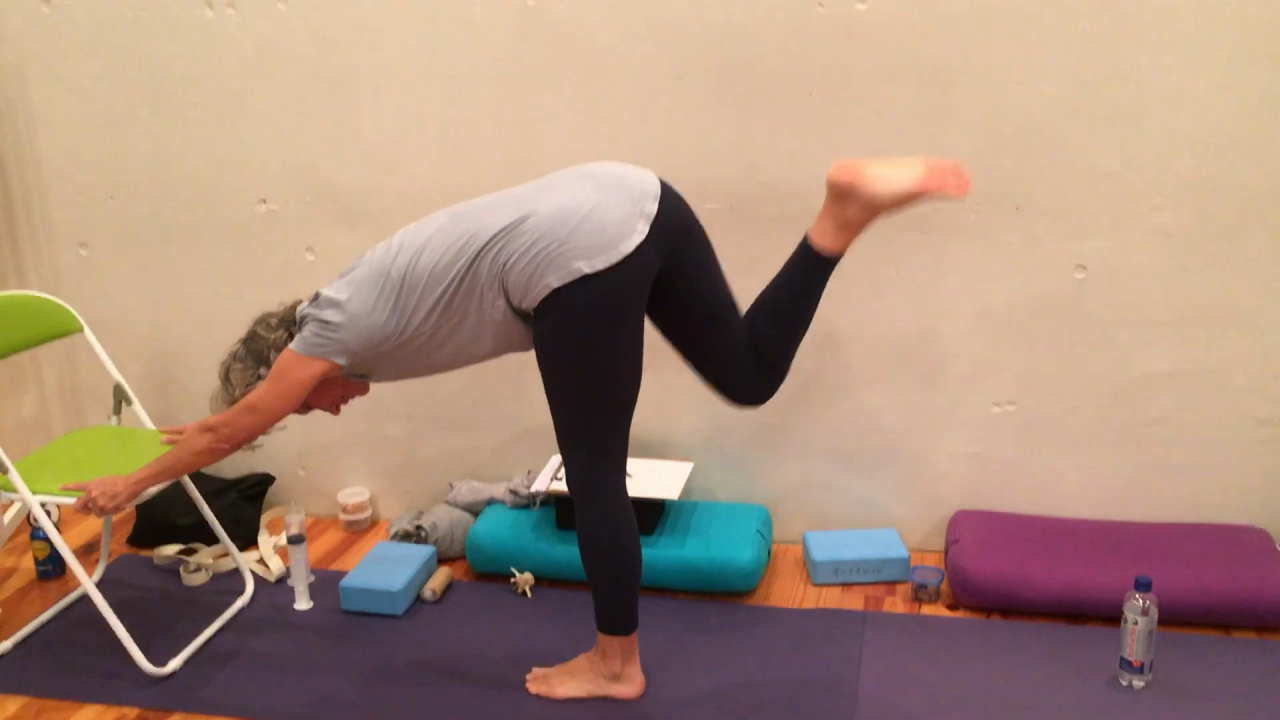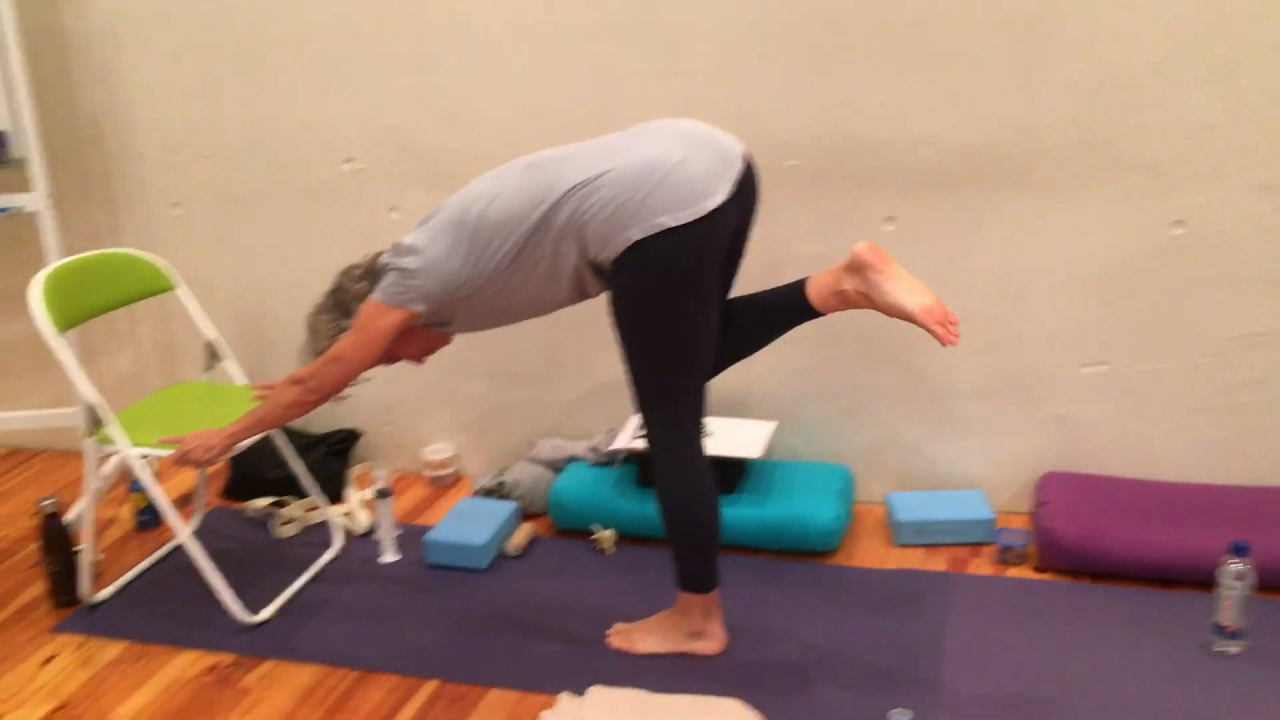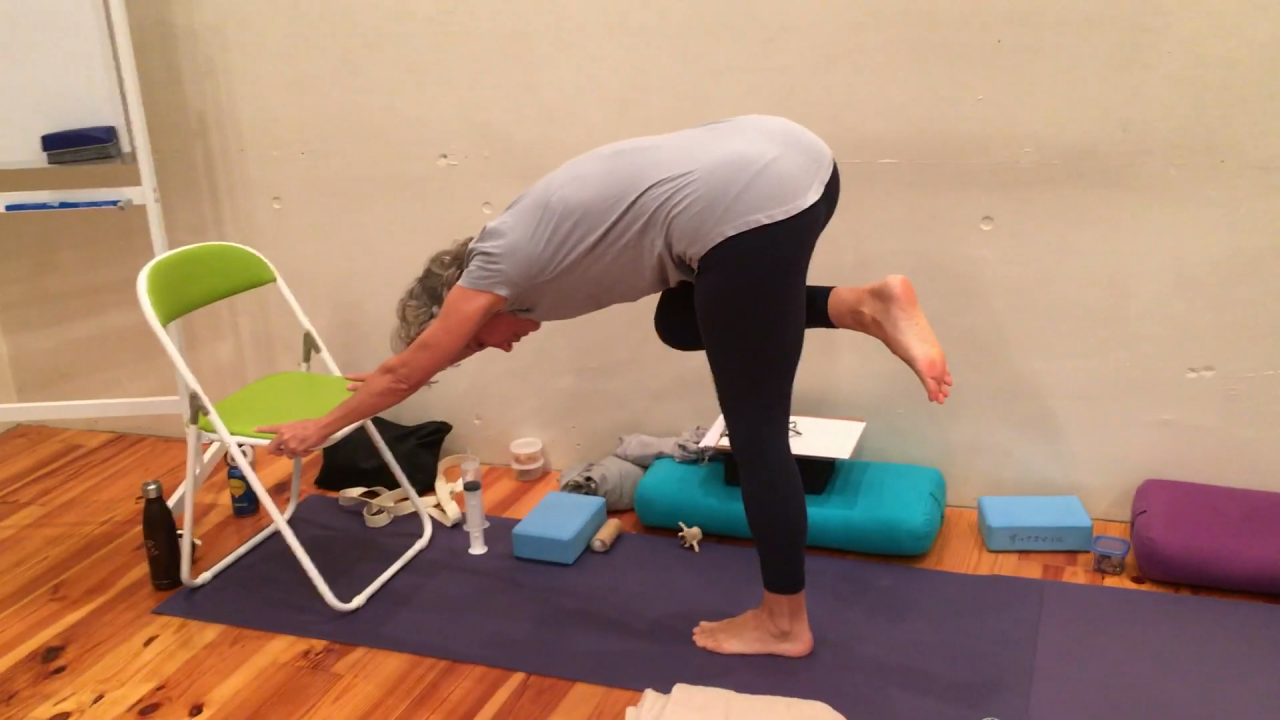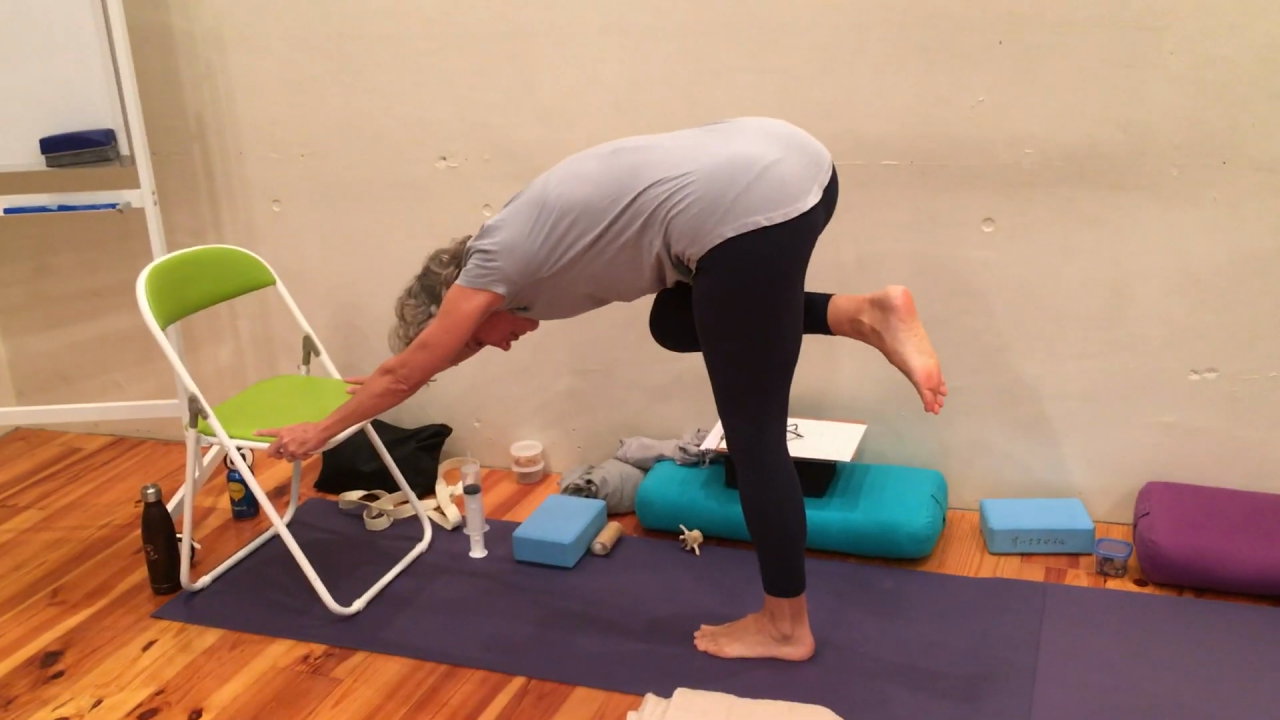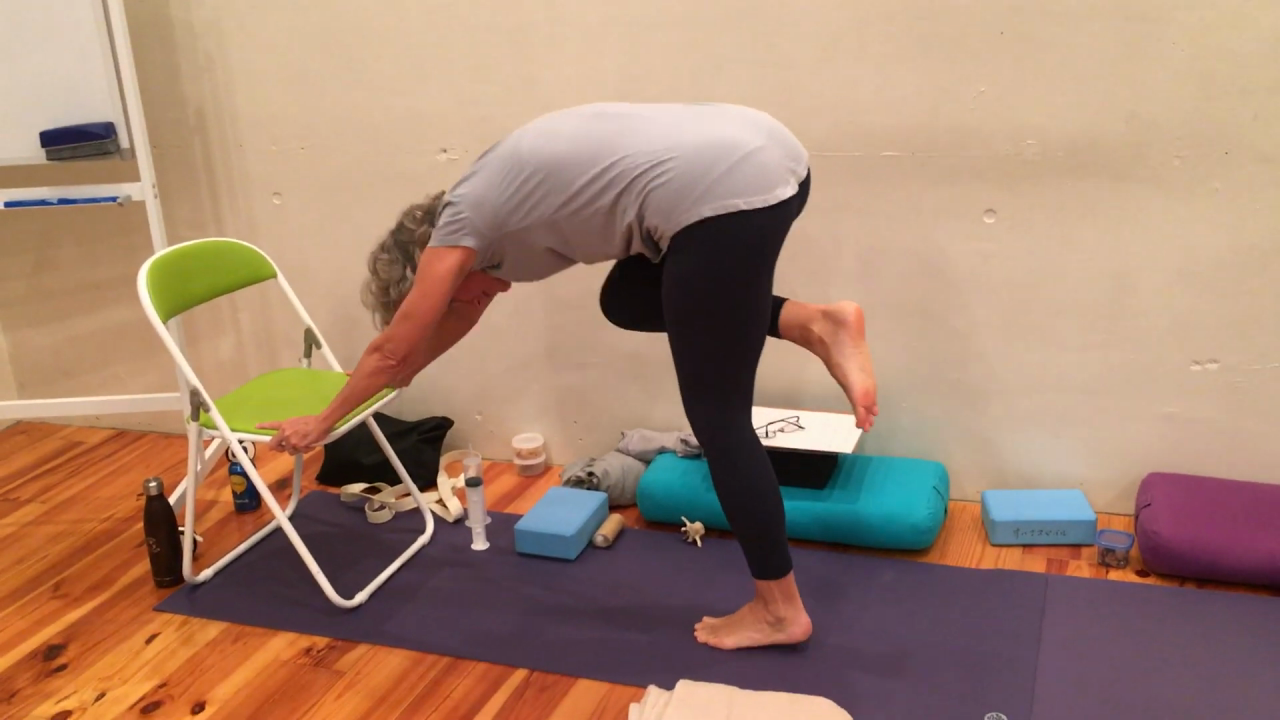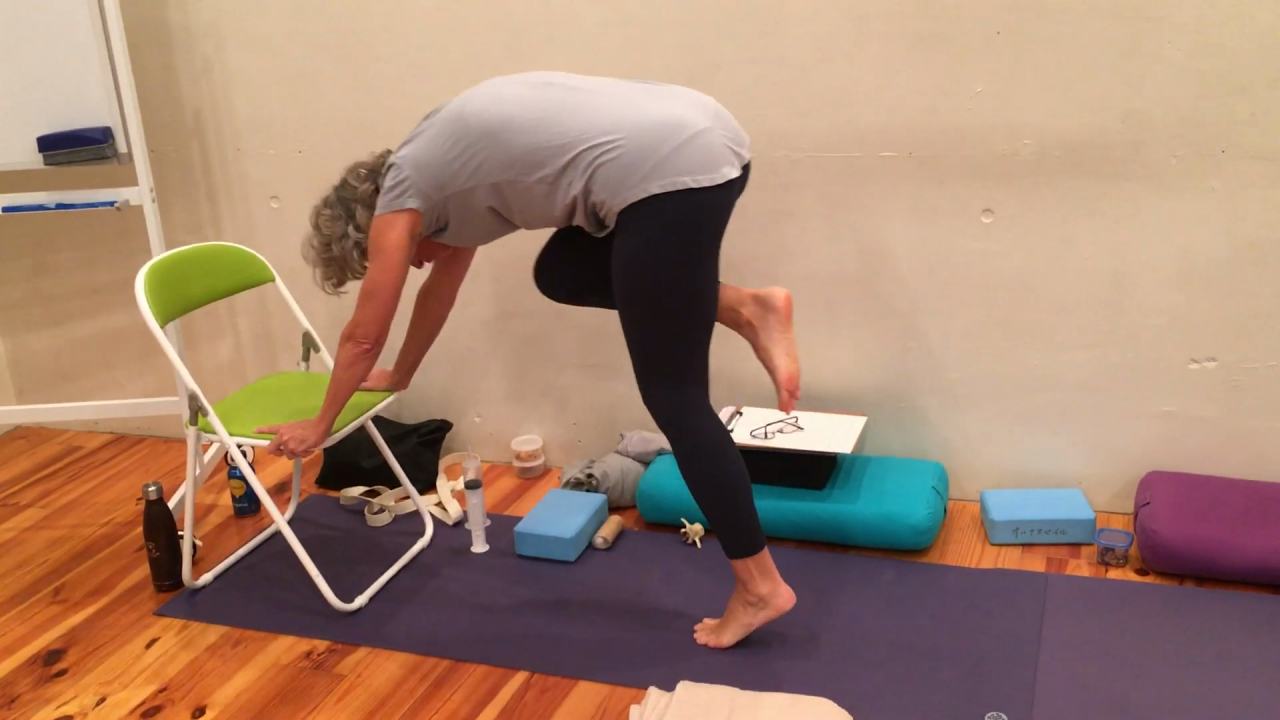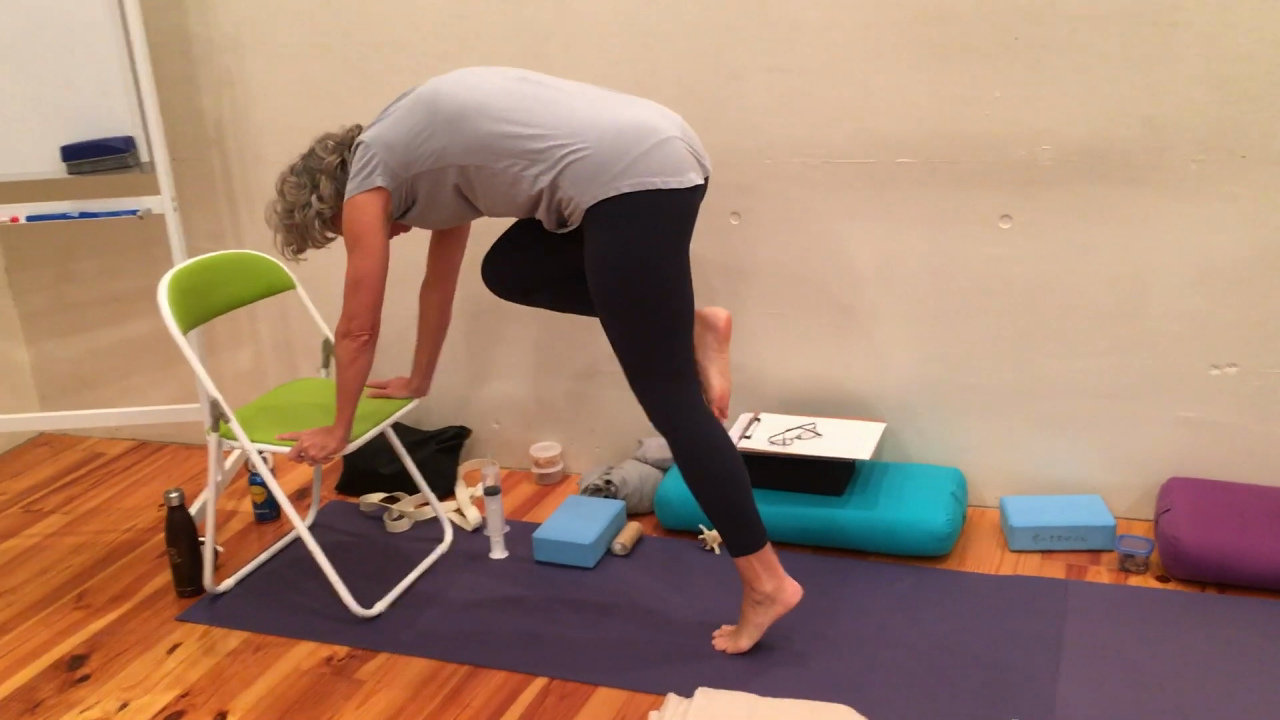
dt=0.5s
person 1, frame 1
left shoulder: (325, 338)
right shoulder: (348, 307)
left elbow: (227, 435)
left wrist: (127, 486)
right wrist: (212, 428)
left hip: (580, 258)
right hip: (628, 199)
left knee: (595, 479)
right knee: (745, 374)
left ankle: (615, 664)
right ankle: (841, 213)
person 1, frame 2
left shoulder: (410, 284)
right shoulder: (431, 255)
left elbow: (319, 383)
left wrist: (221, 438)
right wrist: (293, 385)
left hip: (656, 209)
right hip: (706, 159)
left knee: (673, 433)
right knee: (692, 356)
left ankle: (696, 622)
right ankle: (844, 283)
person 1, frame 3
left shoulder: (492, 272)
right shoulder: (519, 245)
left elbow: (407, 373)
left wrist: (319, 429)
right wrist: (392, 379)
left hip: (748, 204)
right hip: (789, 158)
left knee: (755, 433)
right knee: (682, 324)
left ankle: (783, 624)
right ankle: (864, 307)
person 1, frame 4
left shoulder: (492, 268)
right shoulder: (517, 243)
left elbow: (404, 372)
left wrist: (318, 432)
right wrist: (387, 382)
left hip: (749, 208)
right hip: (790, 161)
left knee: (752, 435)
right knee: (676, 326)
left ankle: (784, 626)
right ankle: (864, 315)
person 1, frame 5
left shoulder: (457, 227)
right shoulder: (490, 204)
left elbow: (391, 350)
right elbow: (463, 310)
left wrist: (321, 424)
right wrist: (400, 376)
left hip: (723, 190)
right hip: (762, 154)
left knee: (716, 418)
right knee: (627, 303)
left ankle: (779, 610)
right ankle: (811, 324)
person 1, frame 6
left shoulder: (400, 196)
right shoulder: (439, 174)
left elbow: (364, 336)
right elbow: (441, 287)
left wrist: (320, 425)
right wrist: (399, 376)
left hip: (668, 171)
right hip: (703, 137)
left knee: (674, 400)
right knee: (561, 275)
left ankle: (759, 587)
right ankle: (742, 307)
person 1, frame 7
left shoulder: (367, 177)
right shoulder: (415, 152)
left elbow: (357, 329)
right elbow: (439, 280)
left wrist: (338, 431)
right wrist: (418, 380)
left hip: (630, 178)
right hip: (659, 150)
left knee: (669, 399)
right knee: (509, 272)
left ankle: (766, 583)
right ankle: (686, 323)
